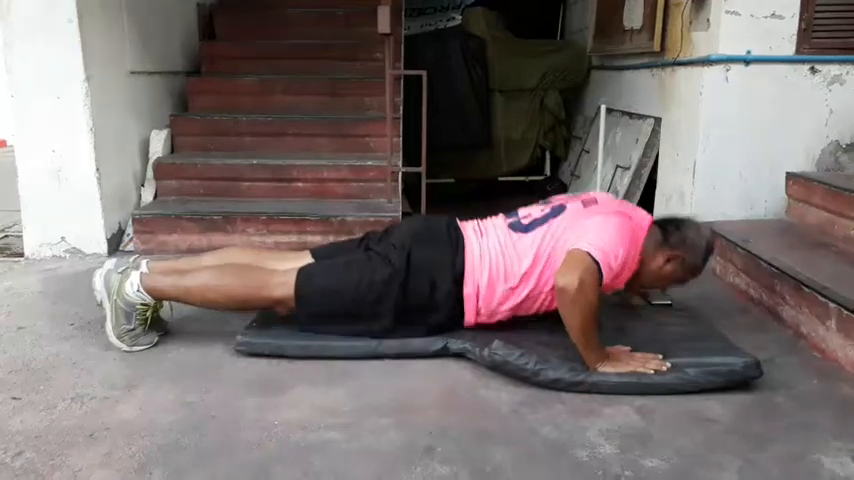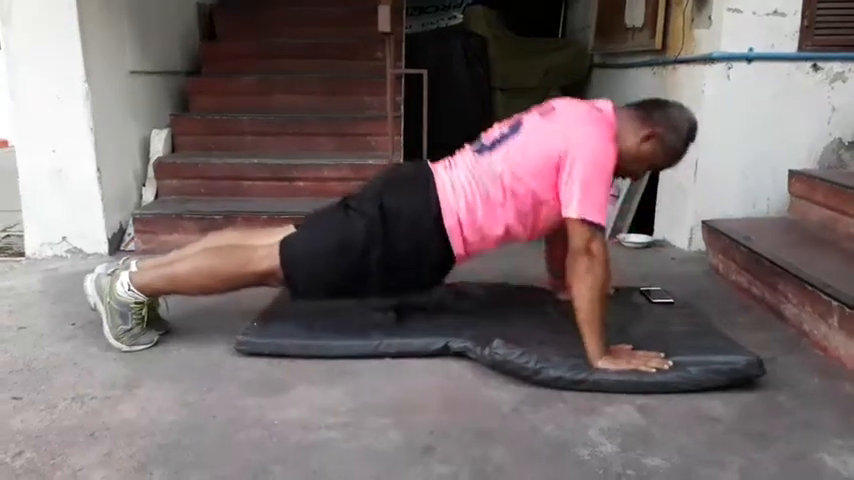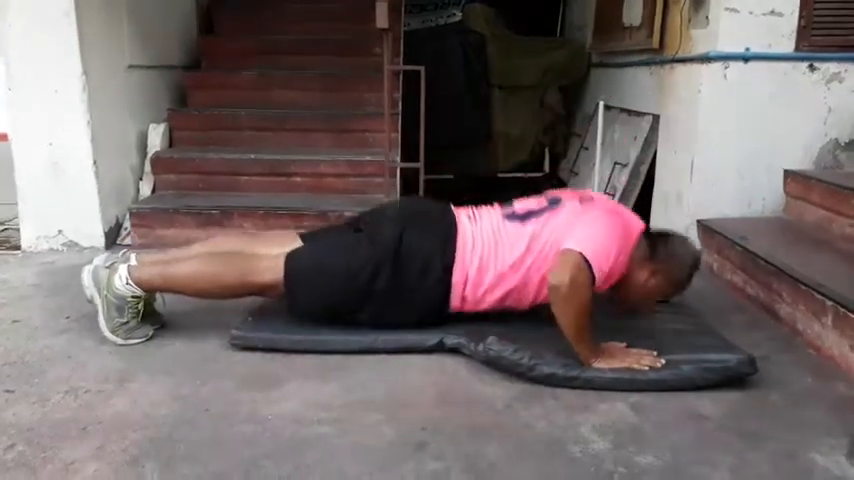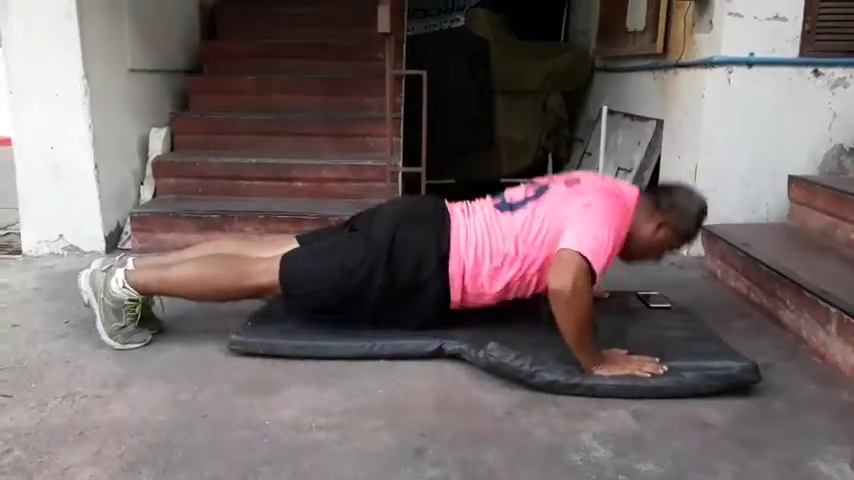
dt=0.4s
person 1, frame 1
left shoulder: (606, 211)
right shoulder: (622, 232)
right elbow: (571, 283)
left wrist: (580, 306)
right wrist: (598, 358)
left hip: (438, 242)
right hip: (436, 284)
left knee: (287, 266)
right knee: (283, 291)
left ankle: (145, 269)
right ankle: (141, 284)
person 1, frame 2
left shoulder: (579, 117)
right shoulder: (596, 140)
left elbow: (549, 211)
right elbow: (587, 251)
left wrist: (562, 287)
right wrist: (601, 353)
left hip: (418, 192)
right hip: (418, 224)
left knee: (273, 243)
right knee: (270, 265)
left ankle: (135, 269)
right ankle: (132, 284)
person 1, frame 3
left shoulder: (597, 211)
right shoulder: (613, 231)
right elbow: (566, 281)
left wrist: (576, 302)
right wrist: (593, 353)
left hip: (428, 227)
right hip: (422, 265)
left knee: (276, 251)
right knee: (274, 274)
left ankle: (133, 262)
right ankle: (130, 277)
person 1, frame 4
left shoulder: (593, 191)
right shoulder: (610, 212)
right elbow: (564, 283)
left wrist: (579, 296)
right wrist: (594, 360)
left hip: (425, 224)
right hip: (423, 264)
left knee: (273, 253)
right knee: (267, 278)
left ankle: (131, 266)
right ankle: (127, 282)
